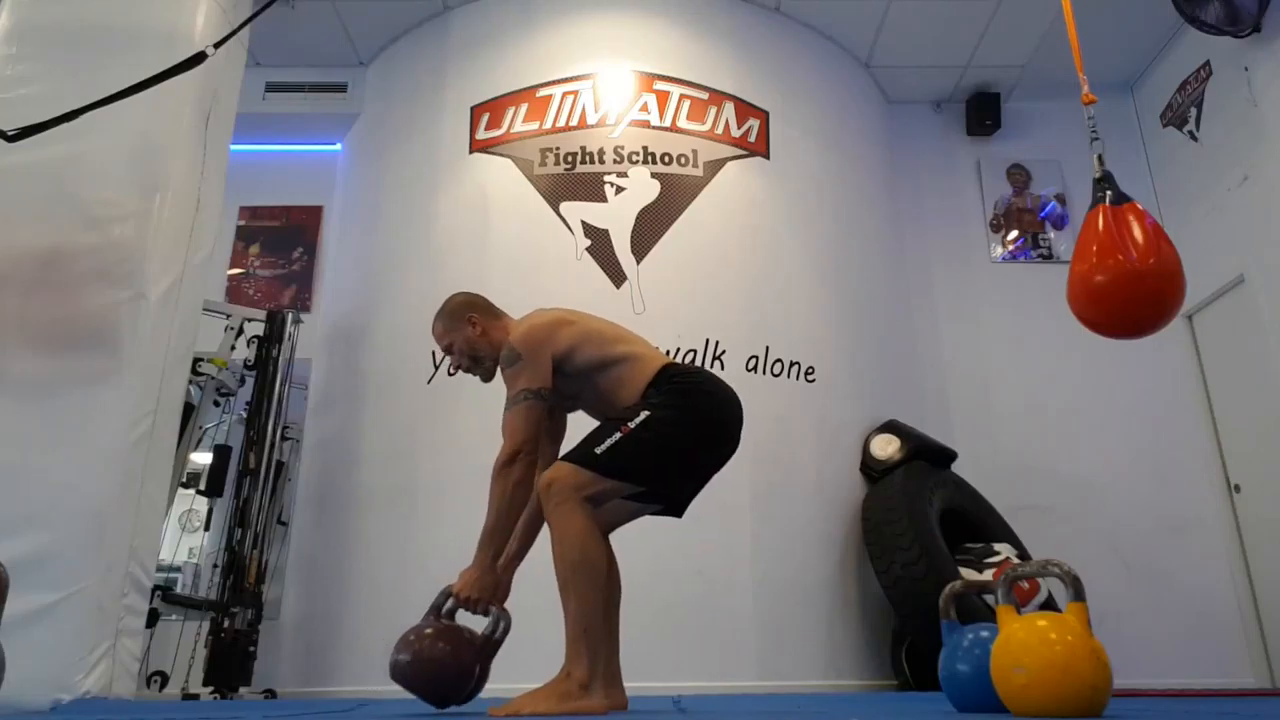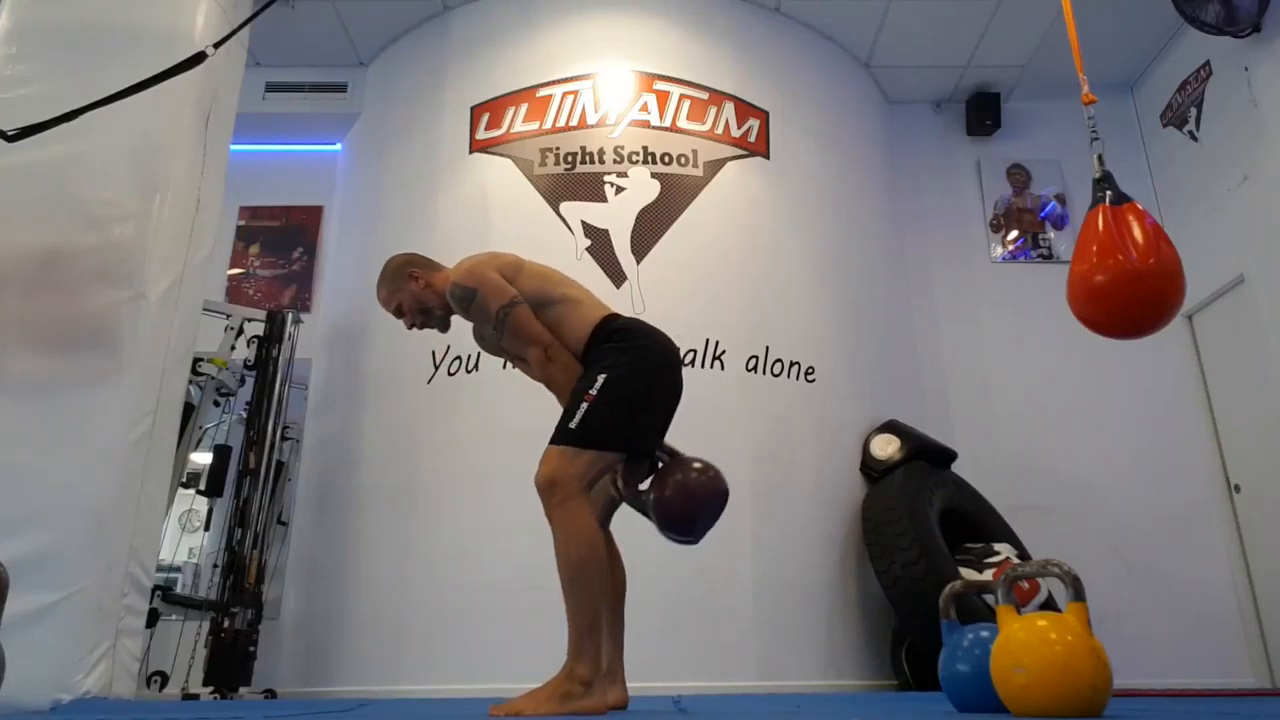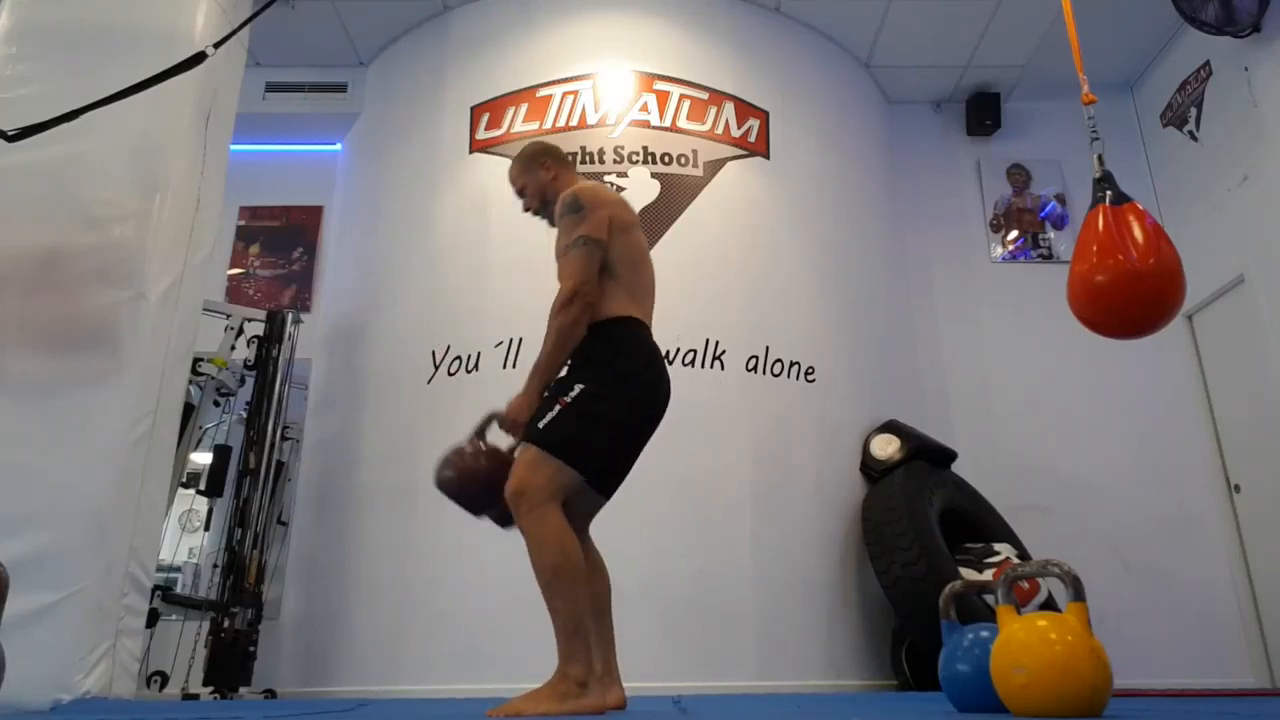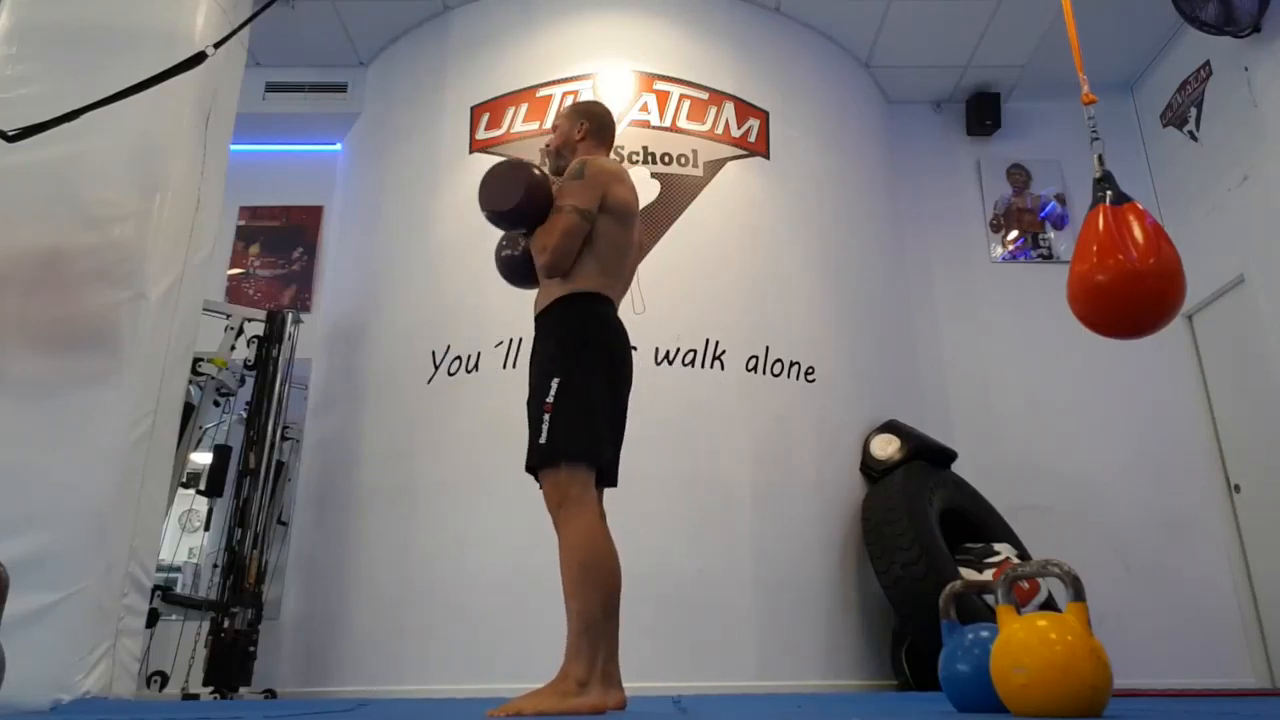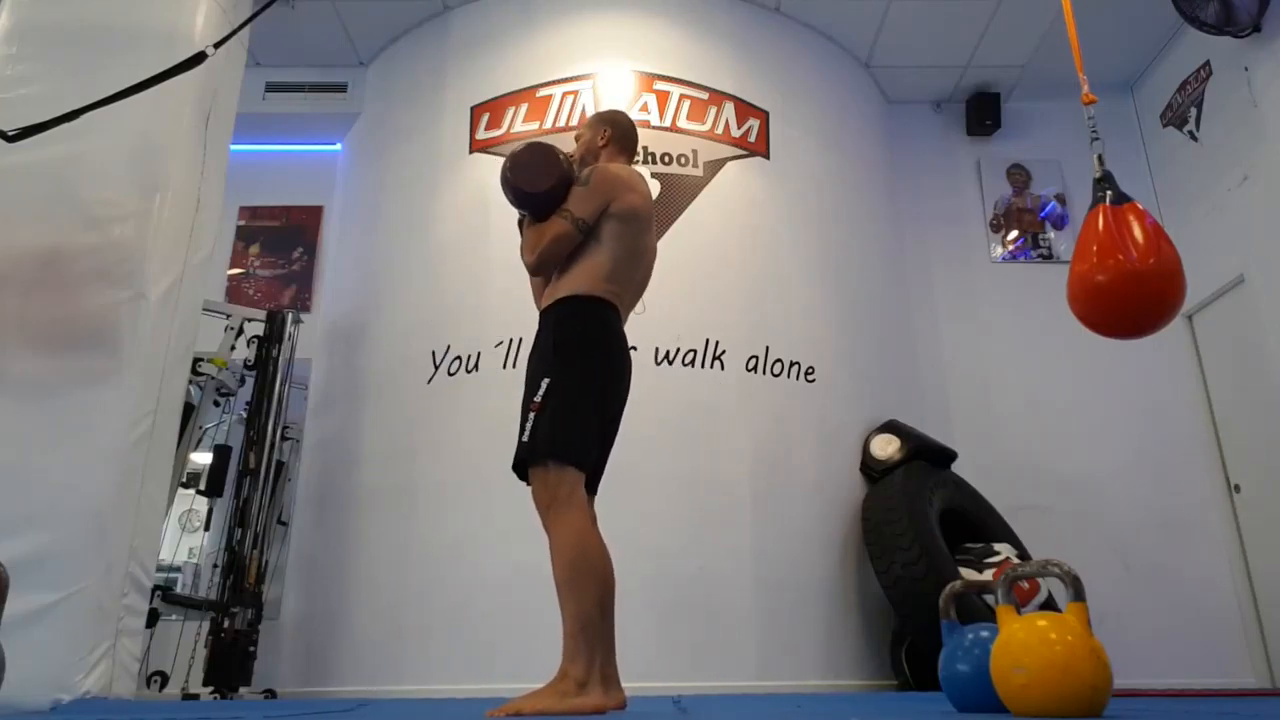
dt=0.5s
person 1, frame 1
left shoulder: (524, 342)
right shoulder: (543, 364)
left elbow: (515, 462)
right elbow: (538, 474)
left wrist: (482, 566)
right wrist: (503, 569)
left hip: (691, 404)
right hip: (704, 410)
left knee: (565, 491)
right knee: (582, 519)
left ankle: (583, 683)
right ankle: (604, 683)
person 1, frame 2
left shoulder: (467, 280)
right shoulder: (485, 329)
left elbow: (545, 353)
left wrist: (617, 449)
right wrist: (626, 446)
left hip: (632, 355)
right hip: (645, 362)
left knee: (560, 481)
right knee: (585, 513)
left ankle: (583, 679)
right ankle: (607, 679)
person 1, frame 3
left shoulder: (578, 198)
right shoulder: (601, 214)
left elbow: (574, 299)
left wrist: (532, 393)
right wrist: (551, 411)
left hip: (612, 364)
right hip: (635, 370)
left knee: (528, 490)
right knee: (563, 518)
person 1, frame 4
left shoulder: (591, 169)
right shoulder: (611, 194)
left elbow: (550, 258)
right wrist: (539, 218)
left hip: (574, 335)
right hip: (593, 338)
left knee: (570, 498)
right knee: (580, 506)
person 1, frame 5
left shoulder: (605, 177)
right shoulder: (633, 214)
left elbow: (537, 256)
left wrist: (534, 209)
right wrist: (548, 214)
left hip: (575, 337)
right hip: (597, 344)
left knee: (558, 496)
right knee: (571, 504)
